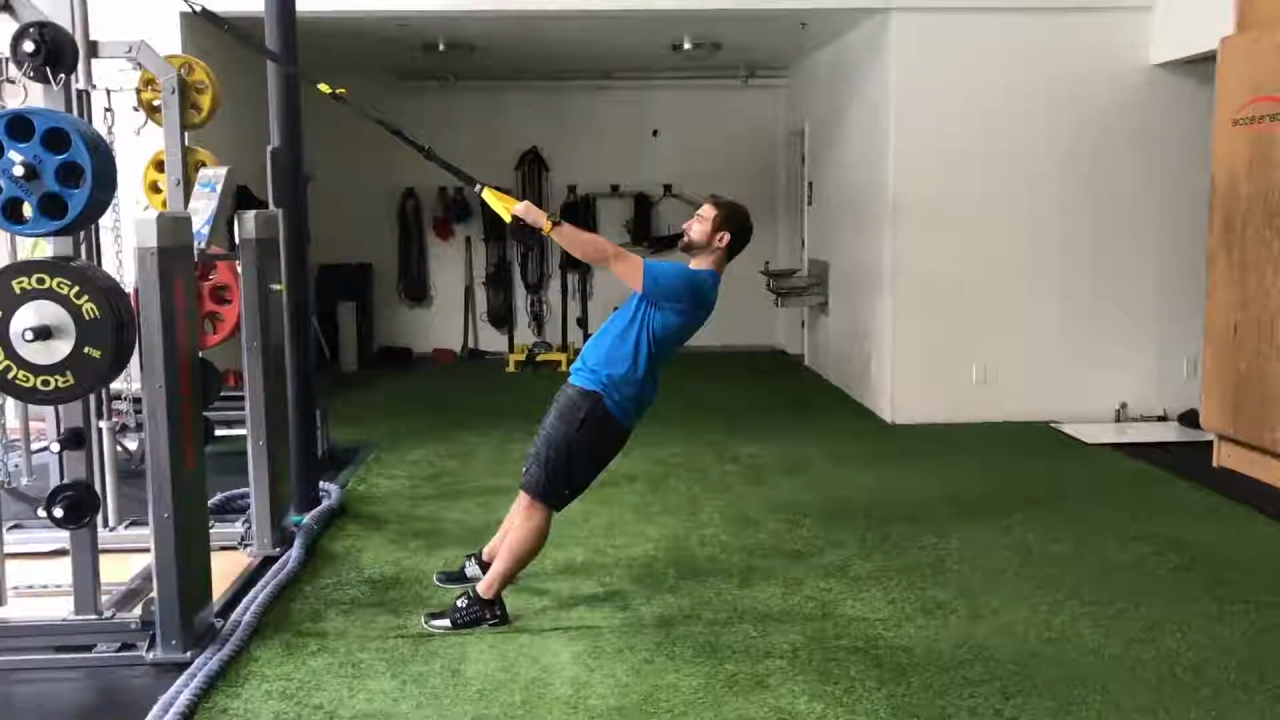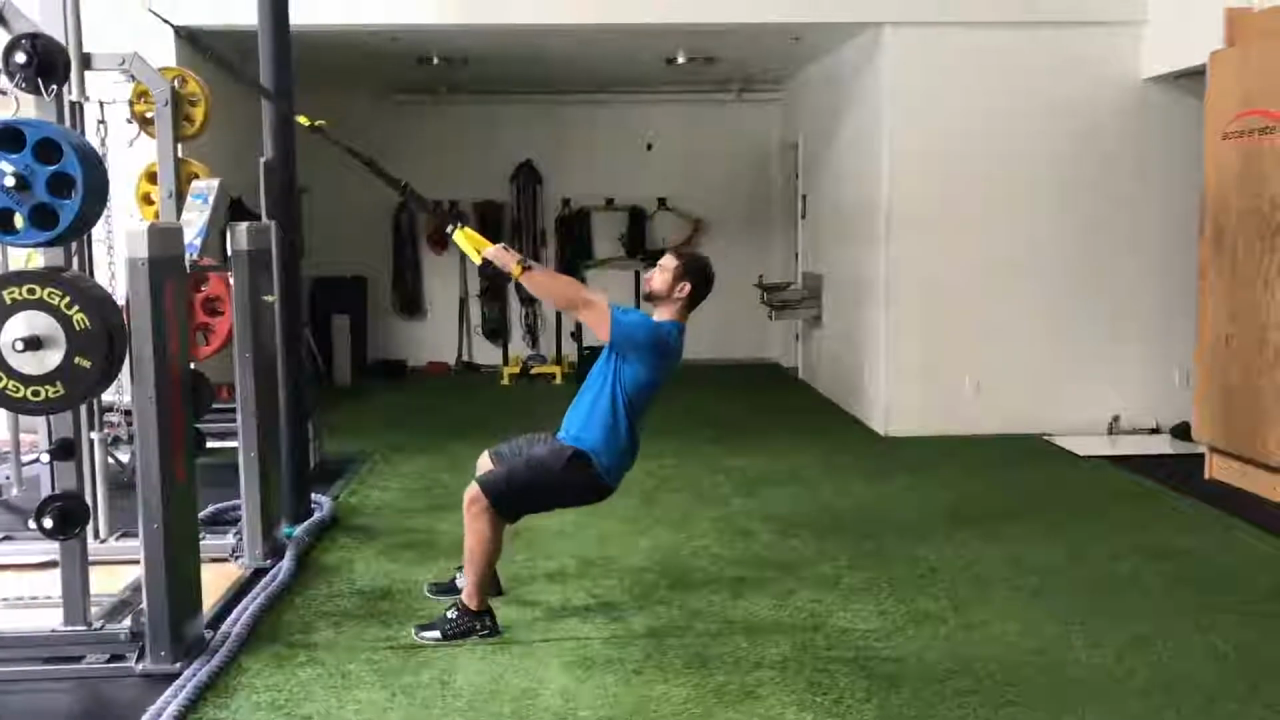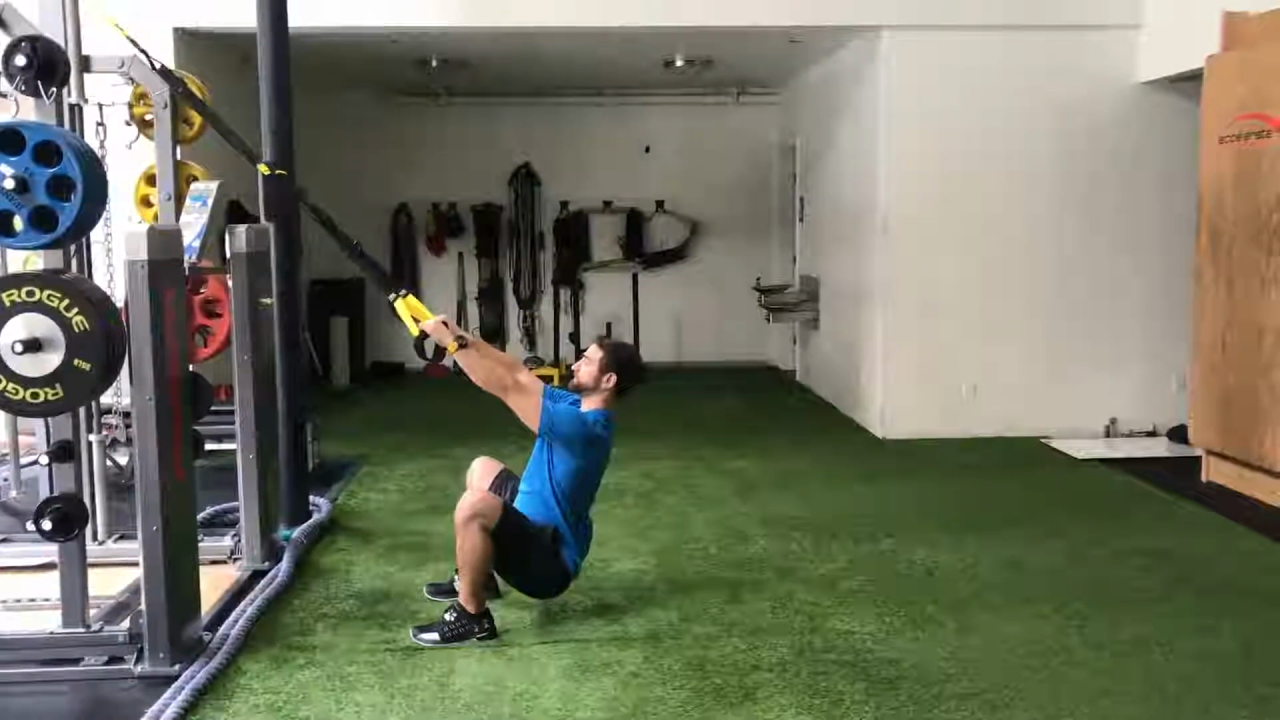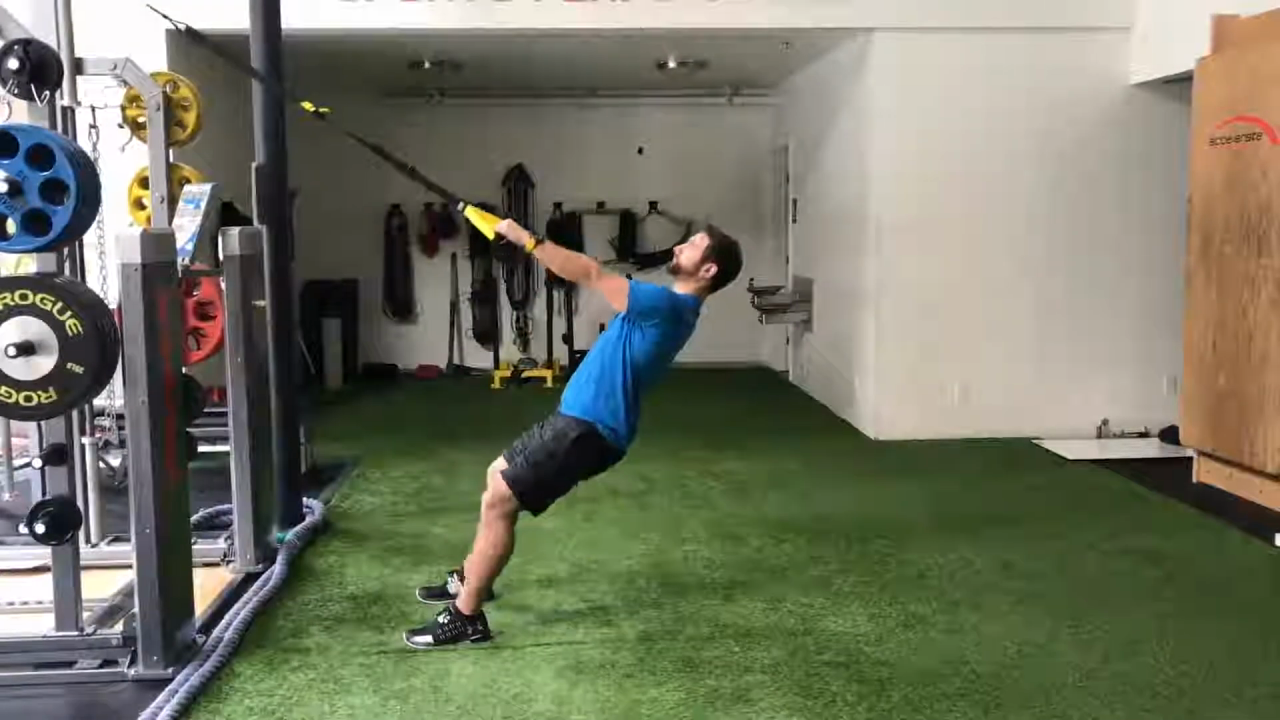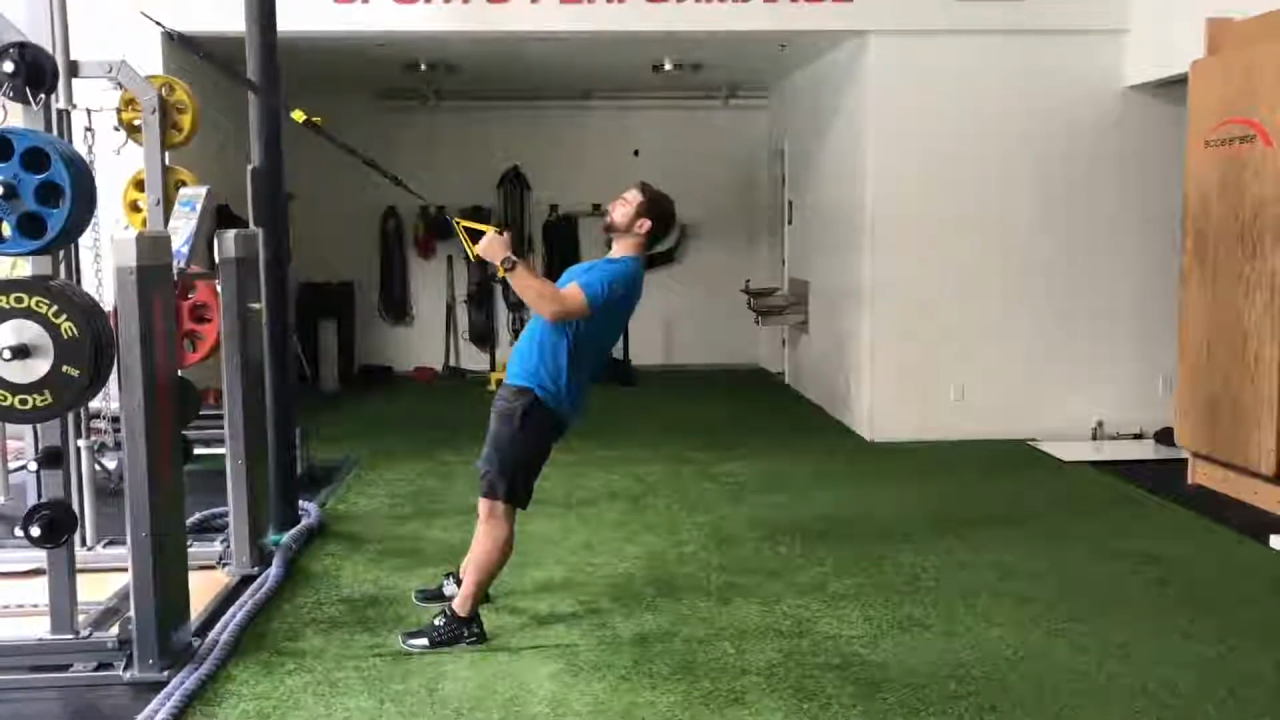
dt=1s
person 1, frame 1
left shoulder: (692, 285)
right shoulder: (686, 280)
left elbow: (610, 257)
right elbow: (616, 257)
left wrist: (545, 221)
right wrist: (550, 223)
left hip: (598, 399)
right hip: (592, 390)
left knee: (536, 498)
right knee: (534, 486)
left ankle: (485, 600)
right ankle: (485, 563)
person 1, frame 2
left shoulder: (656, 336)
right shoulder: (651, 327)
left elbow: (579, 304)
right elbow: (585, 295)
left wrist: (515, 266)
right wrist: (521, 264)
left hip: (586, 459)
right hip: (576, 440)
left knee: (479, 497)
right knee: (489, 464)
left ankle: (474, 613)
right ankle: (478, 575)
person 1, frame 3
left shoulder: (583, 427)
right shoulder: (577, 405)
left elbow: (507, 386)
right elbow: (519, 372)
left wrist: (451, 342)
right wrist: (461, 336)
left hip: (549, 562)
right hip: (542, 530)
left knee: (474, 508)
right knee: (482, 470)
left ankle: (472, 616)
right ankle: (476, 578)
person 1, frame 4
left shoulder: (670, 306)
right shoulder: (666, 305)
left elbow: (591, 274)
right elbow: (594, 276)
left wrist: (526, 239)
right wrist: (530, 242)
left hip: (590, 429)
right hip: (578, 418)
left knee: (496, 501)
right knee: (498, 474)
left ankle: (465, 617)
right ankle: (469, 578)
person 1, frame 5
left shoulder: (620, 274)
right shoulder: (612, 268)
left elbow: (554, 308)
right elbow: (555, 300)
left wrist: (505, 261)
right wrist: (510, 260)
left hip: (534, 395)
right hip: (528, 388)
left knee: (495, 507)
right knee: (492, 497)
left ankle: (461, 619)
right ankle: (464, 580)
